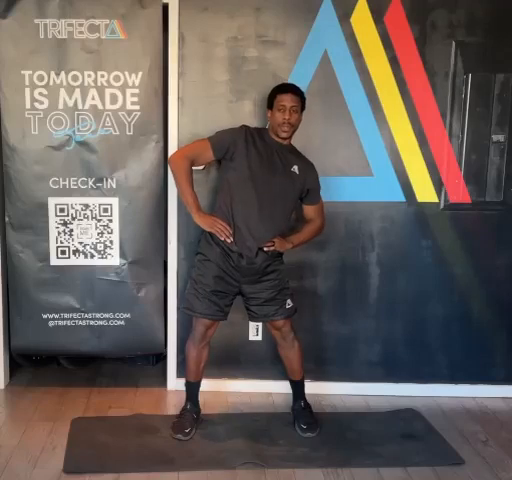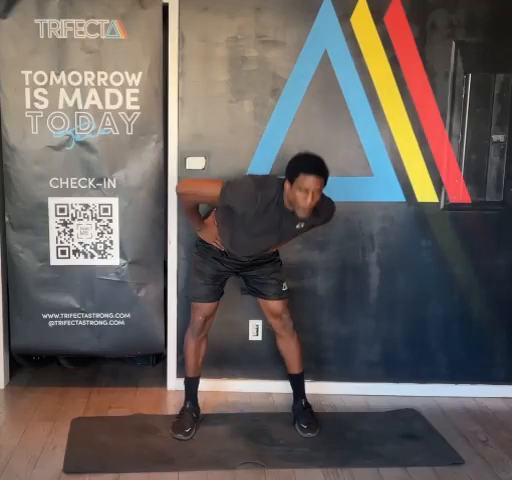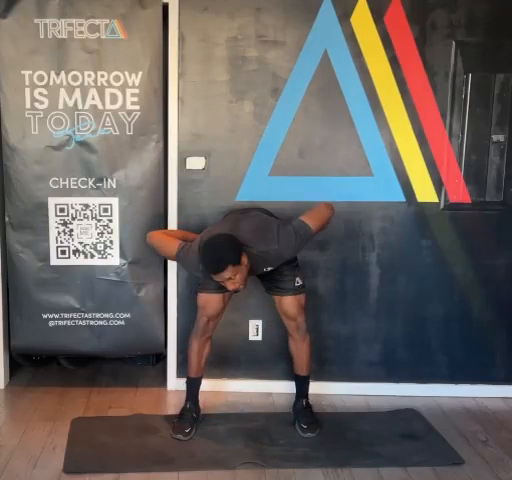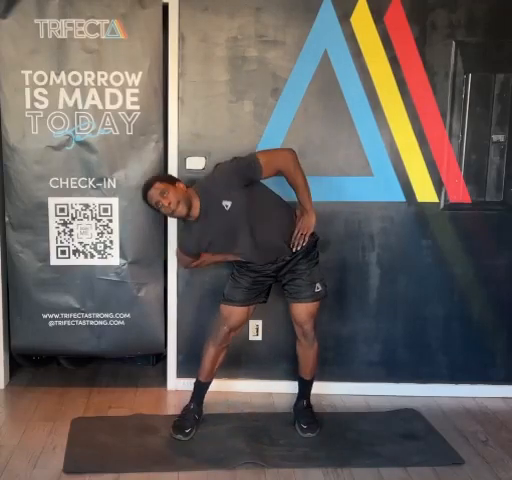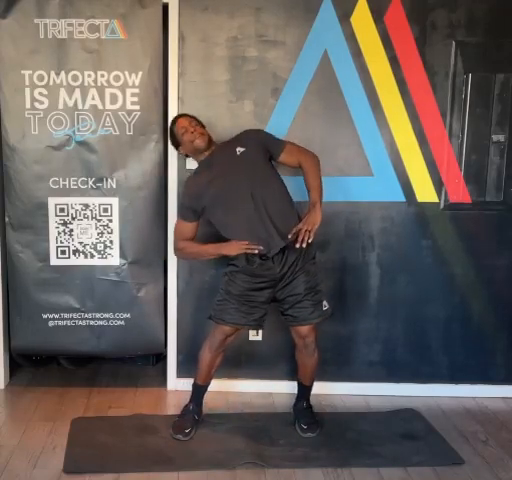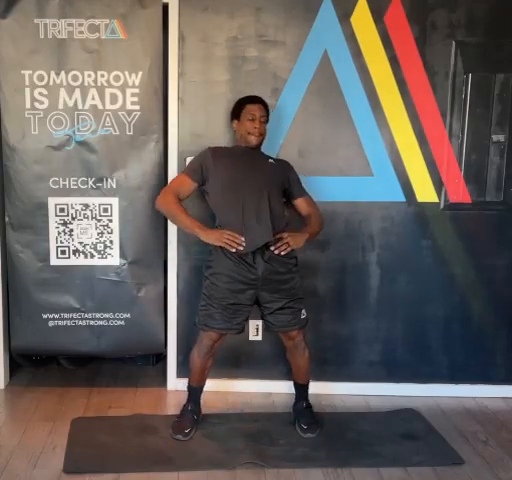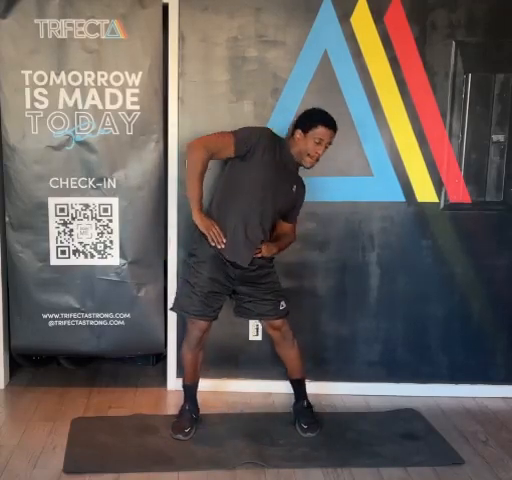
dt=0.7s
person 1, frame 1
left shoulder: (304, 169)
right shoulder: (240, 139)
left elbow: (316, 220)
right elbow: (180, 159)
left wrist: (289, 241)
right wrist: (198, 215)
left hip: (267, 265)
right hip: (220, 256)
left knee: (284, 332)
right knee: (202, 331)
left ankle: (300, 403)
right ankle: (191, 406)
person 1, frame 2
left shoulder: (323, 209)
right shoulder: (253, 193)
right elbow: (184, 189)
left wrist: (279, 243)
right wrist: (200, 226)
left hip: (262, 257)
right hip: (215, 251)
left knee: (283, 322)
right knee: (200, 323)
left ankle: (300, 402)
right ankle: (190, 405)
person 1, frame 3
left shoulder: (279, 245)
right shoulder: (199, 260)
left elbow: (325, 209)
right elbow: (153, 237)
right wrist: (196, 240)
left hip: (274, 258)
left knee: (296, 322)
right knee: (205, 321)
left ankle: (302, 402)
right ankle: (191, 405)
person 1, frame 4
left shoulder: (225, 177)
right shoulder: (191, 236)
left elbow: (286, 157)
right elbow: (188, 261)
left wrist: (307, 211)
right wrist: (228, 255)
left hip: (297, 252)
right hip: (251, 265)
left knee: (305, 328)
right knee: (224, 330)
left ankle: (303, 403)
right ankle: (194, 406)
person 1, frame 5
left shoulder: (249, 141)
right shoulder: (193, 189)
left elbow: (307, 159)
right elbow: (182, 246)
left wrist: (315, 209)
right wrist: (224, 247)
left hip: (294, 257)
right hip: (248, 268)
left knee: (306, 337)
right knee: (219, 336)
left ankle: (303, 404)
right ankle: (194, 406)
person 1, frame 6
left shoulder: (281, 167)
right shoulder: (212, 158)
left elbow: (314, 215)
right elbow: (165, 200)
left wrist: (303, 235)
right wrist: (204, 232)
left hip: (277, 263)
right hip: (230, 262)
left knee: (295, 337)
right knee: (209, 338)
left ankle: (302, 404)
right ankle: (192, 407)
person 1, frame 7
left shoulder: (297, 186)
right shoulder: (260, 140)
left elbow: (287, 231)
right elbow: (198, 149)
left wrist: (275, 245)
right wrist: (198, 213)
left hip: (255, 263)
right hip: (212, 254)
left knee: (281, 329)
right knee: (197, 330)
left ankle: (302, 403)
right ankle: (189, 406)
